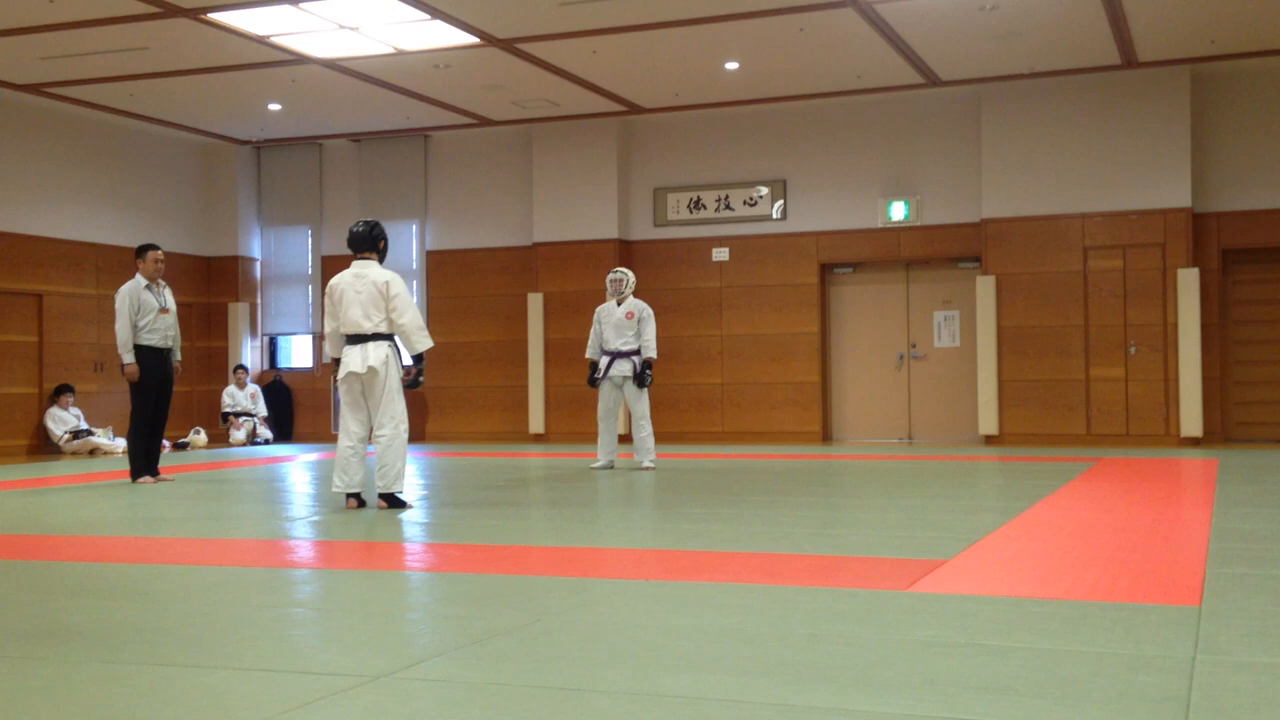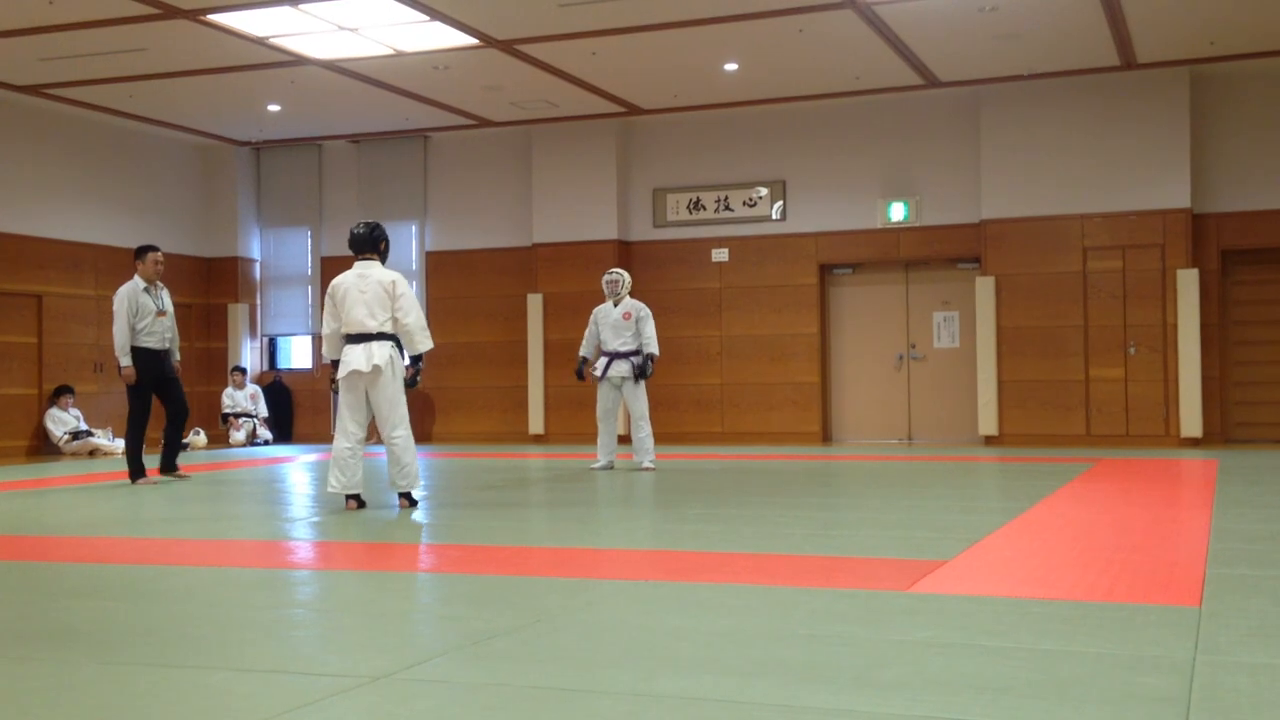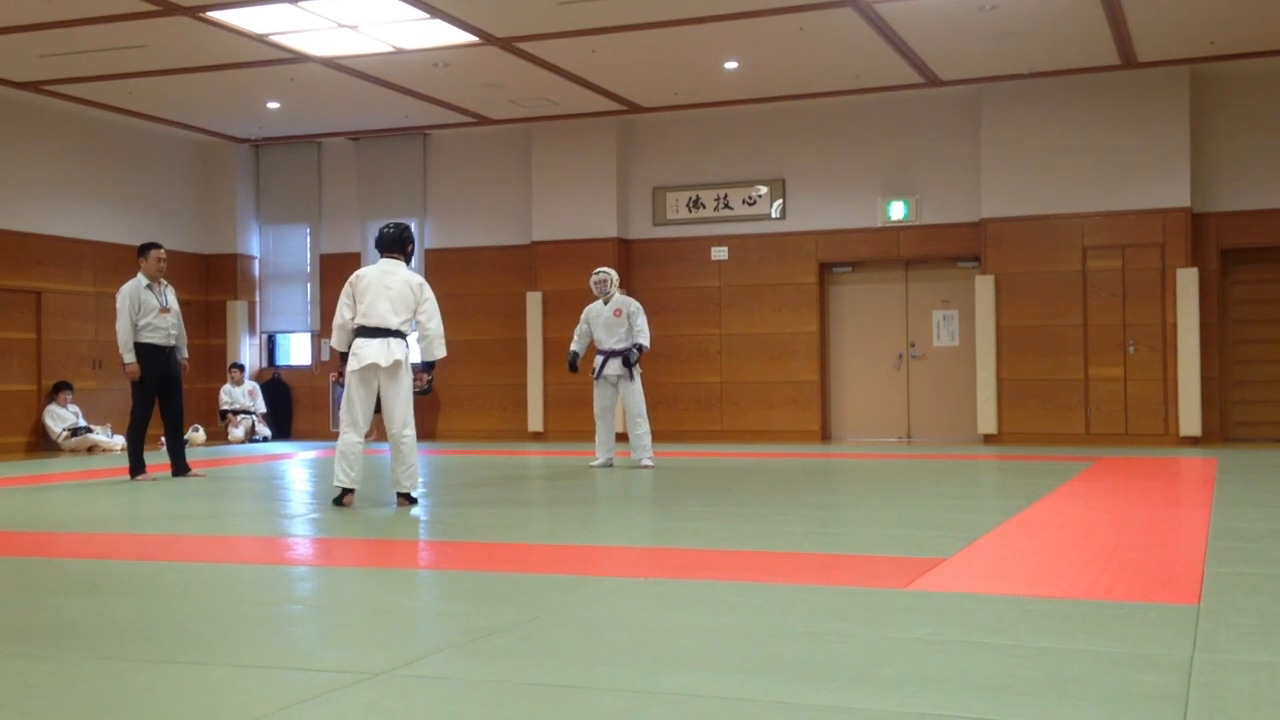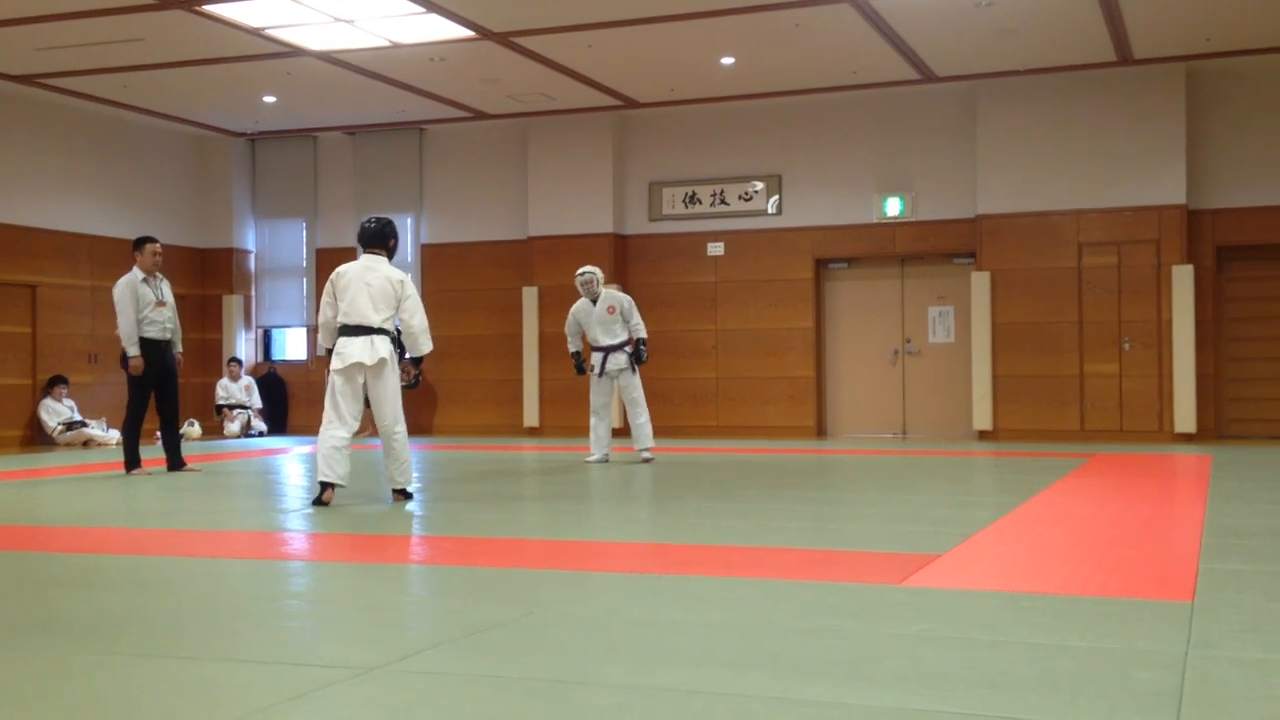
dt=0.4s
person 1, frame 1
left shoulder: (336, 283)
right shoulder: (388, 279)
left elbow: (331, 329)
right elbow: (407, 322)
left wrist: (338, 362)
right wrist: (417, 360)
left hip: (350, 357)
right hip: (381, 356)
left knee: (351, 428)
right knee: (390, 426)
left ankle: (352, 493)
right ankle: (386, 492)
person 1, frame 2
left shoulder: (338, 283)
right shoulder: (393, 279)
left elbow: (330, 329)
right elbow: (411, 322)
left wrist: (335, 366)
right wrist: (415, 360)
left hip: (351, 356)
right hip: (384, 355)
left knee: (348, 429)
right knee: (396, 427)
left ankle: (351, 494)
right ankle: (405, 492)
person 1, frame 3
left shoulder: (359, 276)
right shoulder: (416, 282)
left elbow: (342, 321)
right elbow: (431, 328)
left wrist: (343, 358)
right wrist: (428, 367)
left hip: (362, 350)
right hip: (395, 353)
left knee: (352, 424)
right knee: (401, 426)
left ankle: (346, 489)
right ankle: (404, 491)
person 1, frame 4
left shoulder: (340, 273)
right shoulder: (398, 277)
left elbow: (325, 319)
right elbow: (414, 323)
left wrist: (331, 349)
right wrist: (415, 360)
left hip: (346, 349)
right hip: (380, 350)
left knee: (337, 421)
right knee: (392, 423)
left ankle: (327, 486)
right ankle: (399, 486)
person 2, frame 1
left shoulder: (165, 290)
right shoulder: (130, 290)
right elbow: (124, 328)
left wrist: (176, 357)
right wrist: (129, 361)
left hip: (163, 357)
right hip: (144, 357)
left knee: (160, 416)
right knee: (142, 416)
left ankle: (152, 468)
right ankle: (139, 472)
person 2, frame 2
left shoulder: (164, 292)
right shoulder: (128, 292)
right elbow: (122, 330)
left wrist: (176, 357)
right wrist: (126, 364)
left hip: (163, 359)
right hip: (141, 359)
left knee: (179, 410)
right knee: (139, 418)
left ankle: (168, 464)
right ankle: (137, 473)
person 2, frame 3
left shoulder: (168, 290)
right shoulder: (131, 290)
left elbow: (178, 324)
right elbow: (124, 327)
left wrist: (183, 354)
right wrist: (129, 360)
left hip: (168, 355)
right hip: (146, 355)
left knee: (174, 414)
right knee: (141, 414)
left ankle: (180, 466)
right ankle: (137, 469)
person 2, frame 4
left shoulder: (163, 283)
right shoulder: (127, 284)
left elbow: (172, 318)
right elbow: (127, 322)
left wrist: (177, 349)
right wrist: (133, 355)
left hip: (162, 351)
right hip: (141, 351)
left knee: (170, 408)
right knee: (137, 408)
left ankle: (175, 460)
right ankle: (132, 464)
person 3, frame 1
left shoulder: (641, 308)
right shoulder: (602, 310)
left elbow: (648, 340)
right elbow: (595, 341)
left wrist: (647, 368)
right wrist: (592, 368)
left hip: (632, 365)
right hip: (608, 366)
left knee: (640, 413)
right knee: (605, 414)
left ankle: (647, 458)
right ankle: (606, 458)
person 3, frame 2
left shoulder: (638, 308)
right shoulder: (599, 311)
left elbow: (649, 337)
right elbow: (591, 339)
left wrist: (648, 360)
right wrist: (582, 362)
left hip: (630, 366)
right hip: (607, 367)
left knee: (639, 413)
right knee: (605, 414)
left ankle: (646, 458)
right ankle: (606, 458)
person 3, frame 3
left shoulder: (630, 304)
right shoulder: (590, 310)
left elbow: (641, 331)
right elbow: (581, 336)
left wrist: (636, 351)
right wrist: (573, 356)
left hip: (626, 364)
right hip: (602, 364)
left knee: (635, 410)
right knee: (602, 412)
left ankle: (644, 456)
right ankle: (605, 456)
person 3, frame 4
left shoulder: (619, 299)
right shoulder: (577, 309)
left elbow: (636, 323)
right elbow: (573, 335)
left wrist: (641, 345)
right wrist: (576, 356)
left hip: (623, 357)
right hip: (599, 360)
left knee: (635, 401)
right knee: (599, 407)
left ankle: (644, 447)
right ankle: (600, 451)
